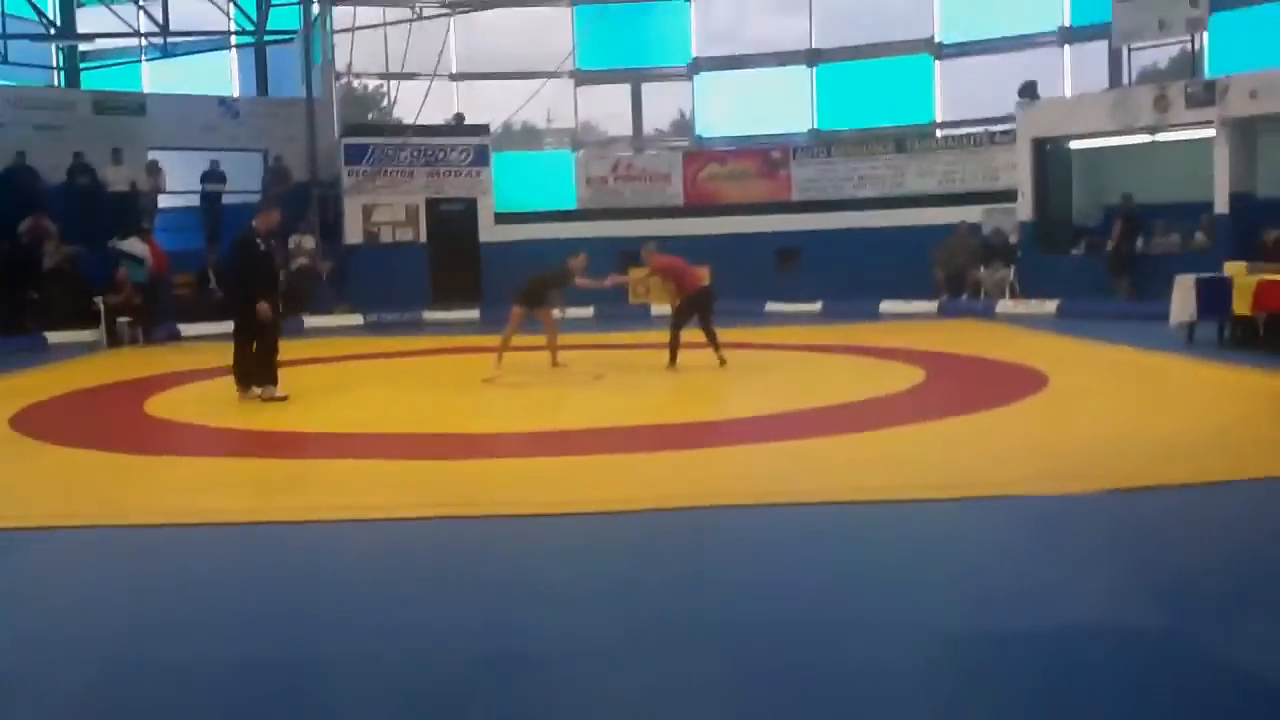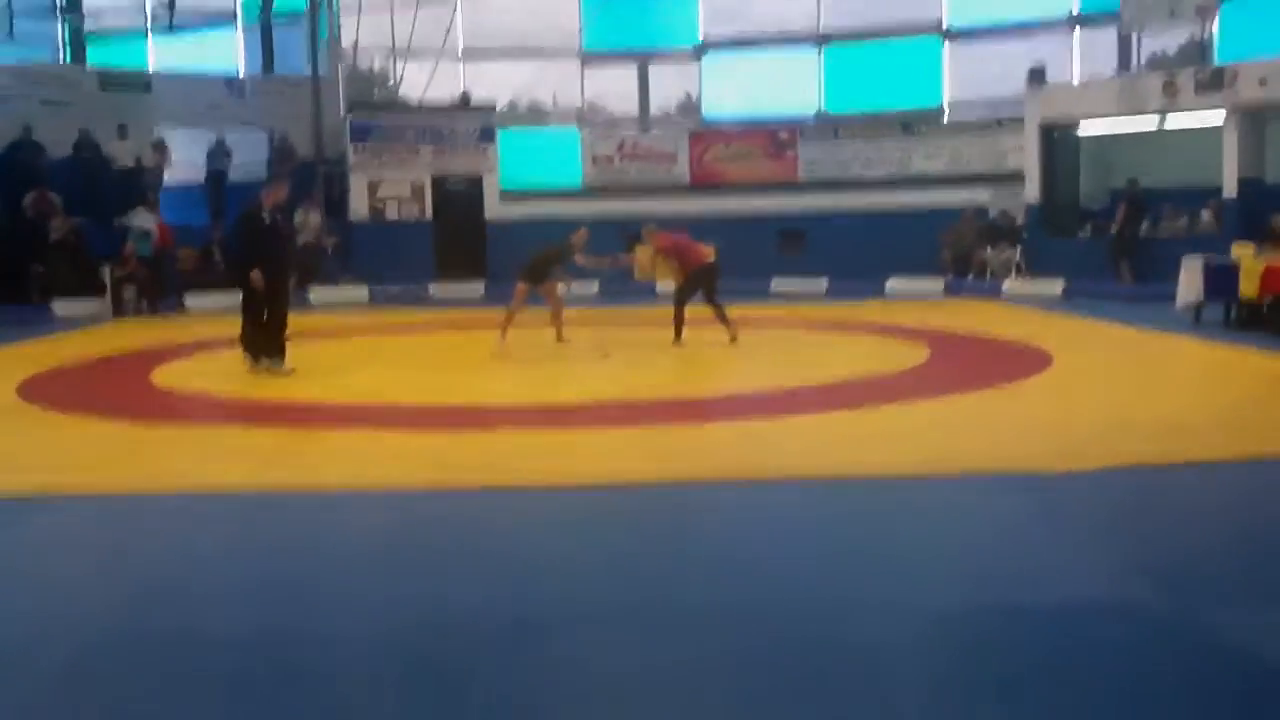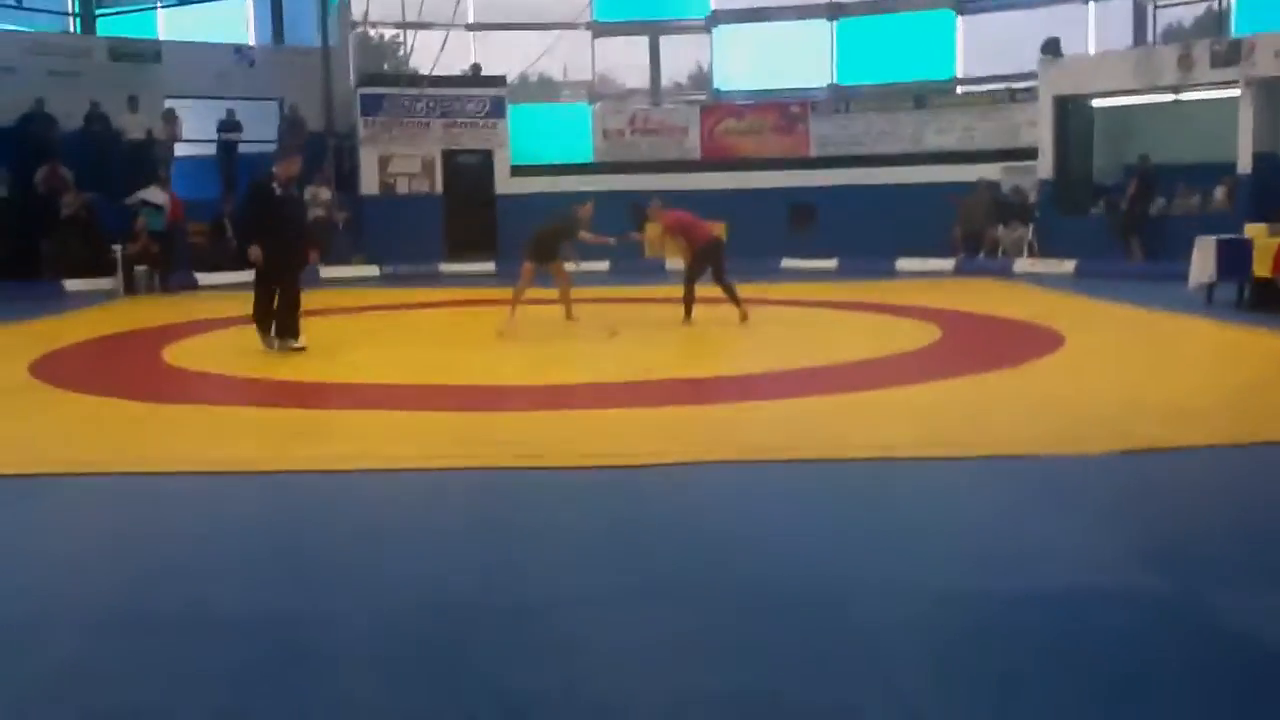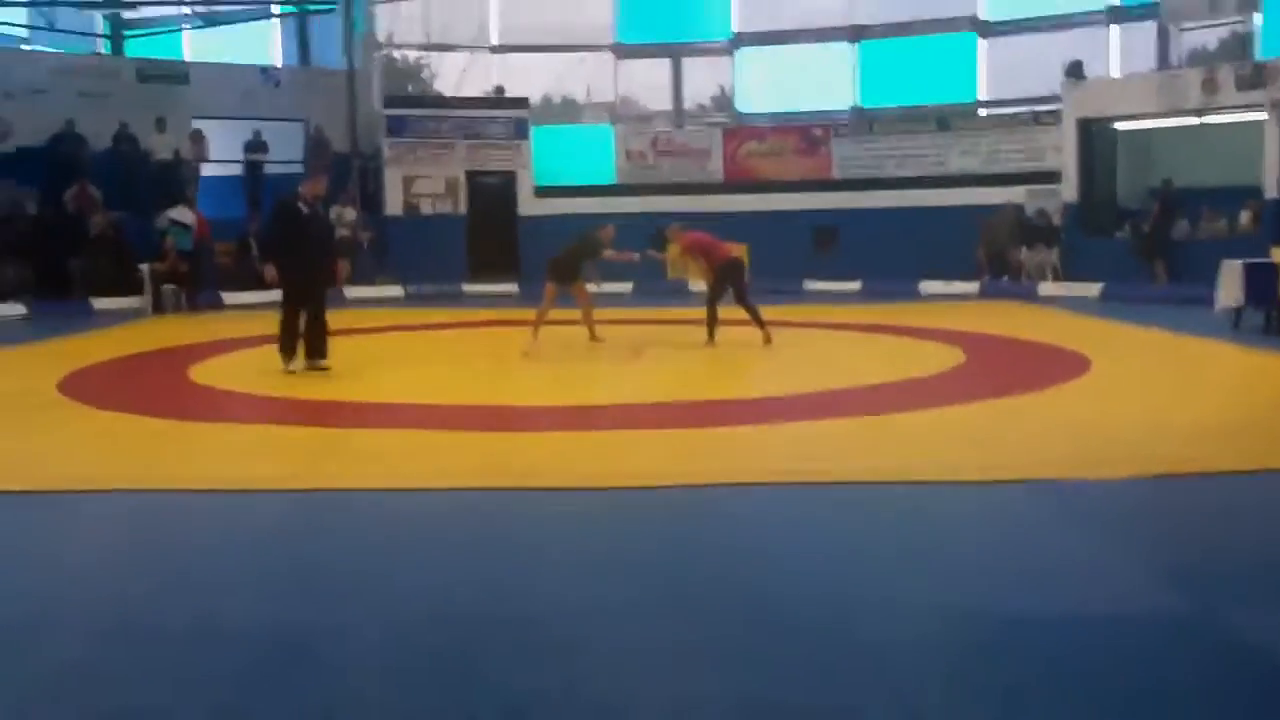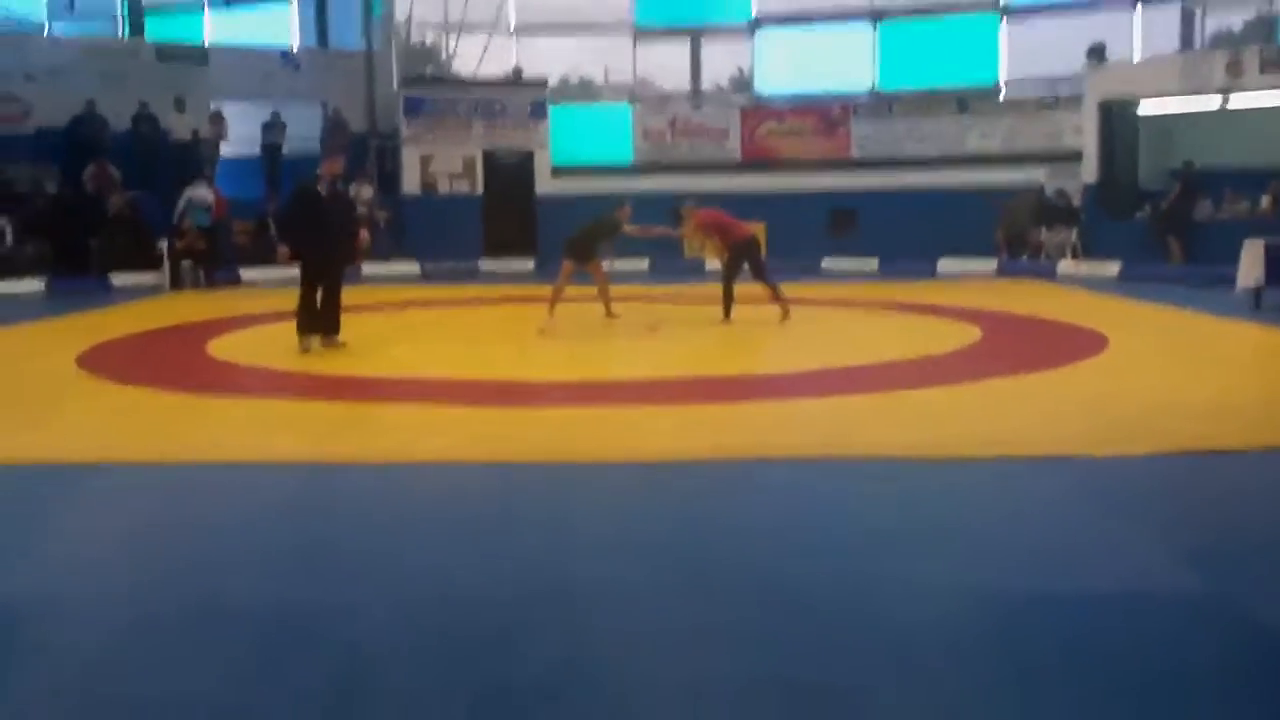
dt=0.1s
person 1, frame 1
left shoulder: (266, 239)
right shoulder: (245, 240)
right elbow: (241, 274)
left wrist: (272, 299)
right wrist: (259, 301)
left hip: (266, 301)
right hip: (248, 303)
left knee: (268, 344)
right knee: (244, 344)
left ankle: (267, 385)
right ankle: (246, 385)
person 1, frame 2
left shoulder: (277, 214)
right shoulder: (252, 213)
left elbow: (285, 245)
right elbow: (243, 245)
left wrist: (286, 273)
right wrist: (252, 269)
left hip: (276, 276)
right hip: (256, 275)
left knee: (278, 317)
right knee: (254, 316)
left ankle: (273, 358)
right ankle: (255, 355)
person 1, frame 3
left shoulder: (293, 189)
right shoulder: (262, 186)
left elbow: (300, 221)
right elbow: (250, 217)
left wrist: (309, 247)
right wrist: (253, 244)
left hip: (290, 251)
right hip: (267, 251)
left knee: (290, 294)
right knee: (265, 293)
left ankle: (287, 336)
right ankle: (266, 333)
person 1, frame 4
left shoulder: (319, 208)
right shoulder: (287, 205)
left elbow: (328, 239)
right elbow: (271, 236)
left wrist: (337, 261)
right wrist: (269, 262)
left hip: (317, 270)
right hip: (293, 271)
left knee: (317, 314)
right knee: (291, 312)
left ankle: (315, 356)
right ankle: (288, 355)
person 1, frame 5
left shoulder: (339, 189)
right shoulder: (307, 187)
left elbow: (349, 214)
right elbow: (289, 216)
left wrist: (358, 231)
right wrist: (285, 242)
left hip: (336, 249)
right hip: (312, 250)
left knee: (332, 292)
right knee: (309, 290)
left ankle: (329, 333)
right ankle: (307, 333)
